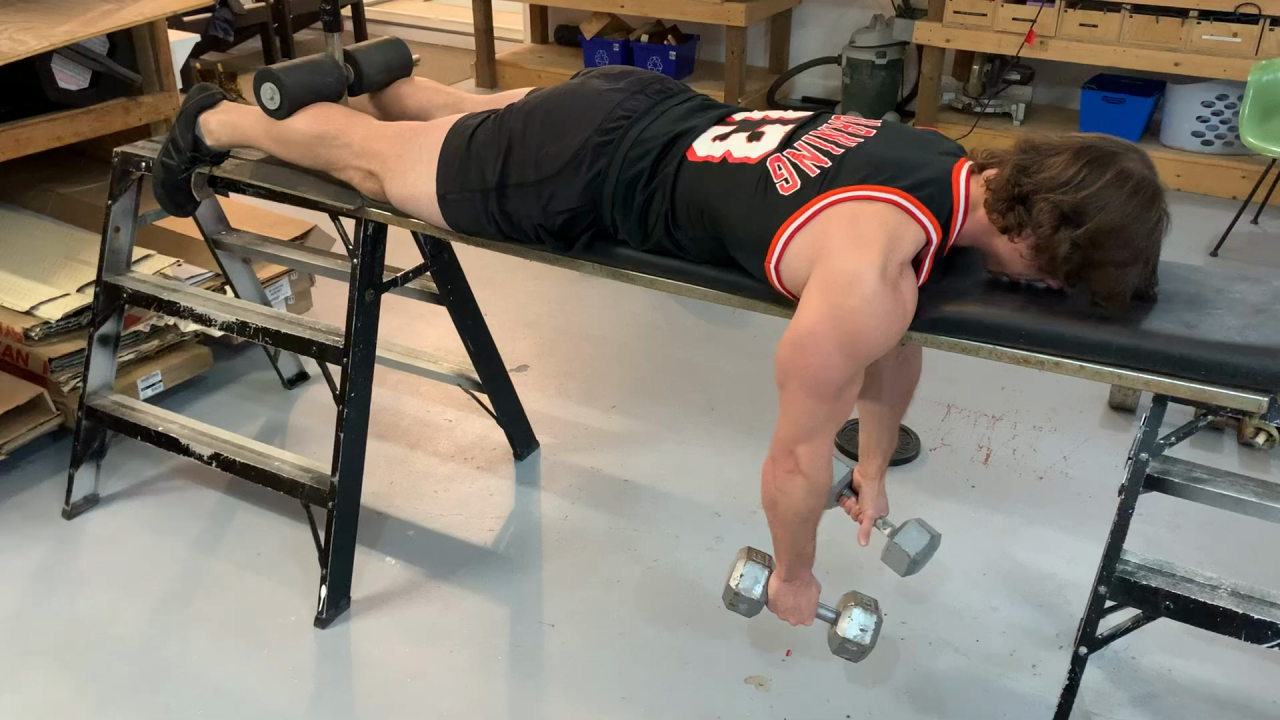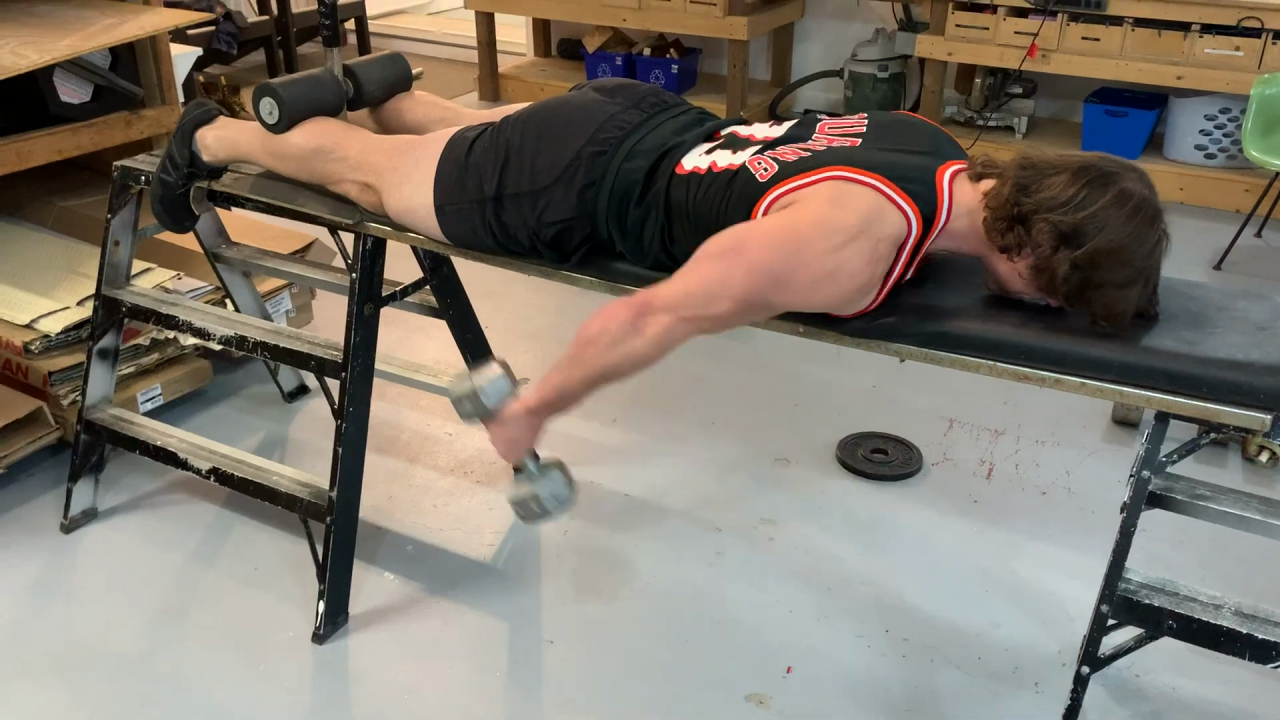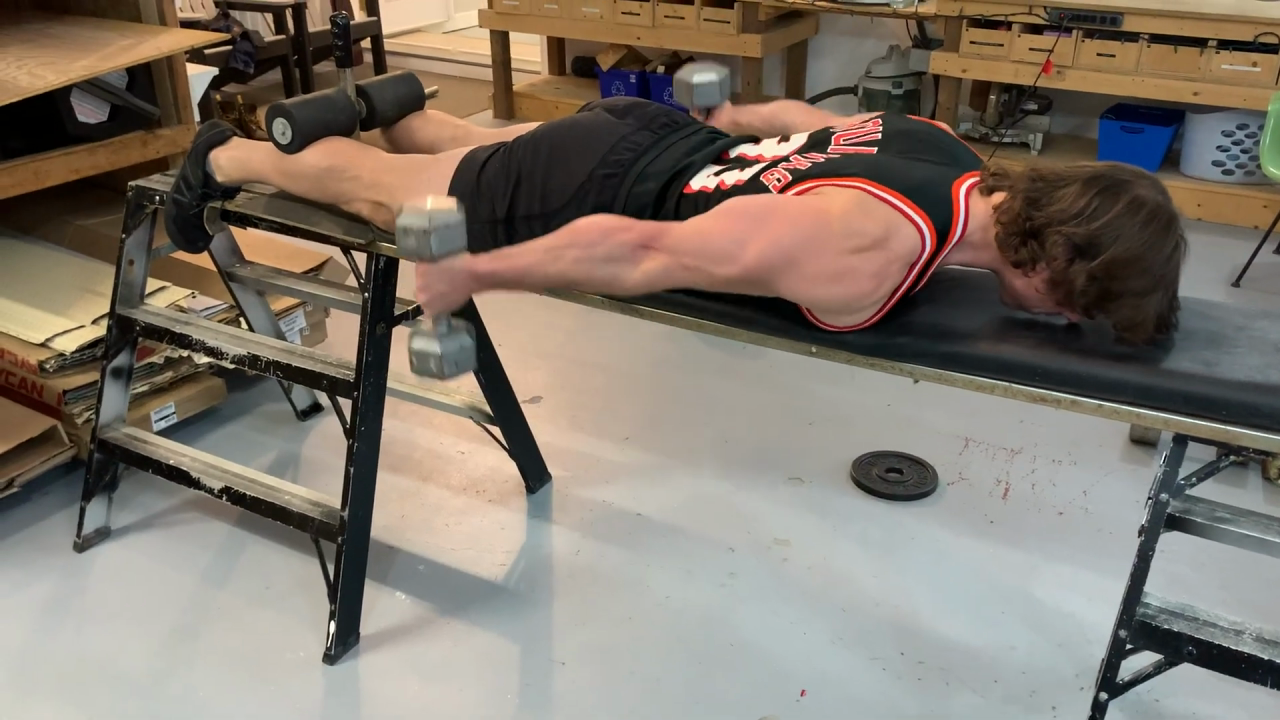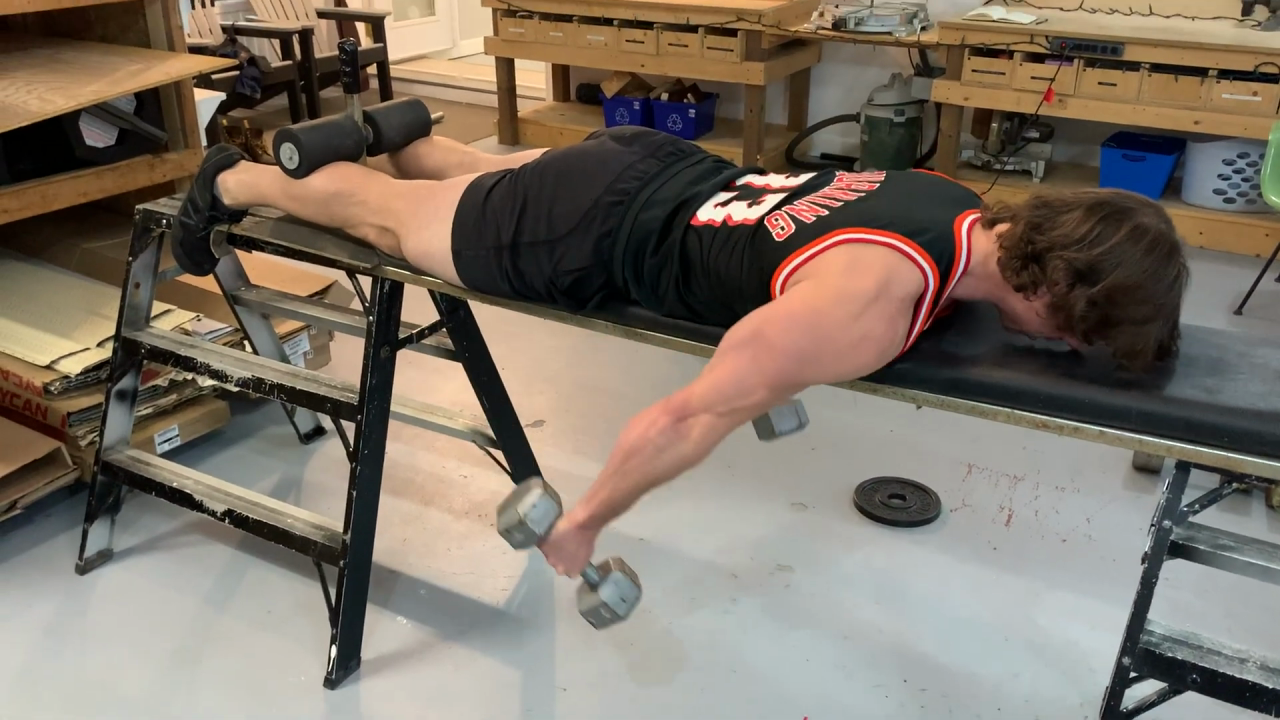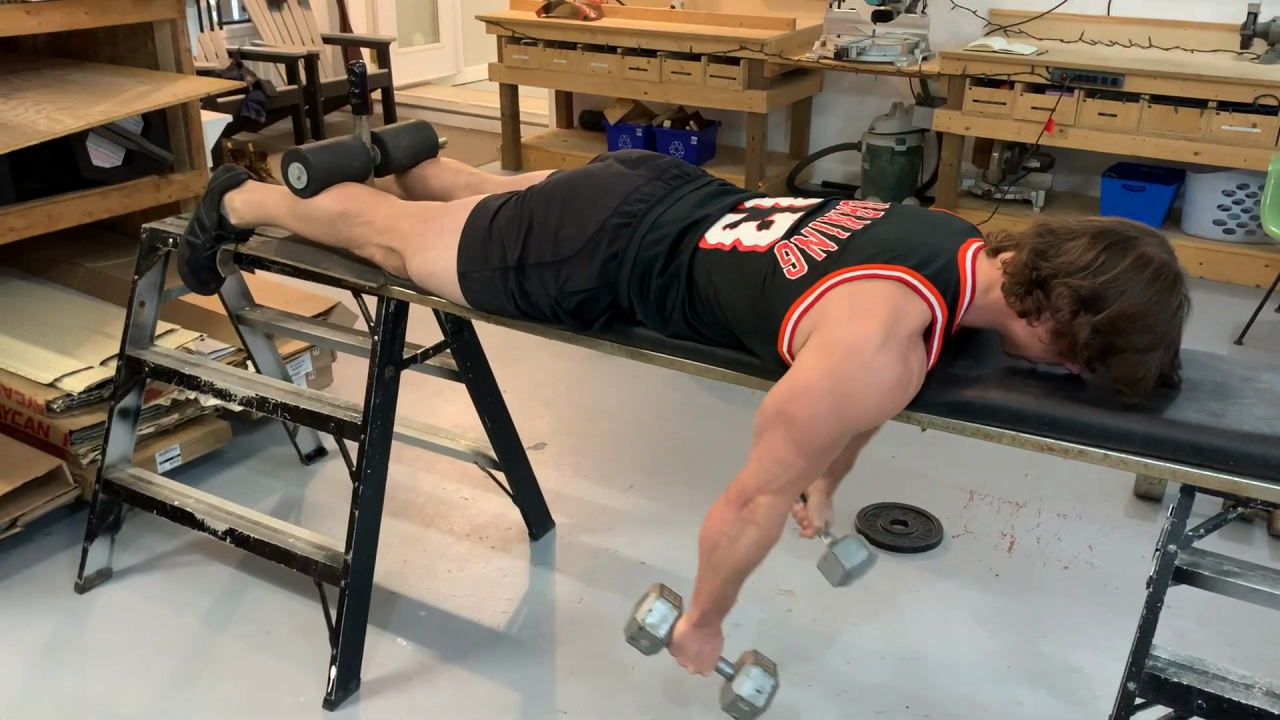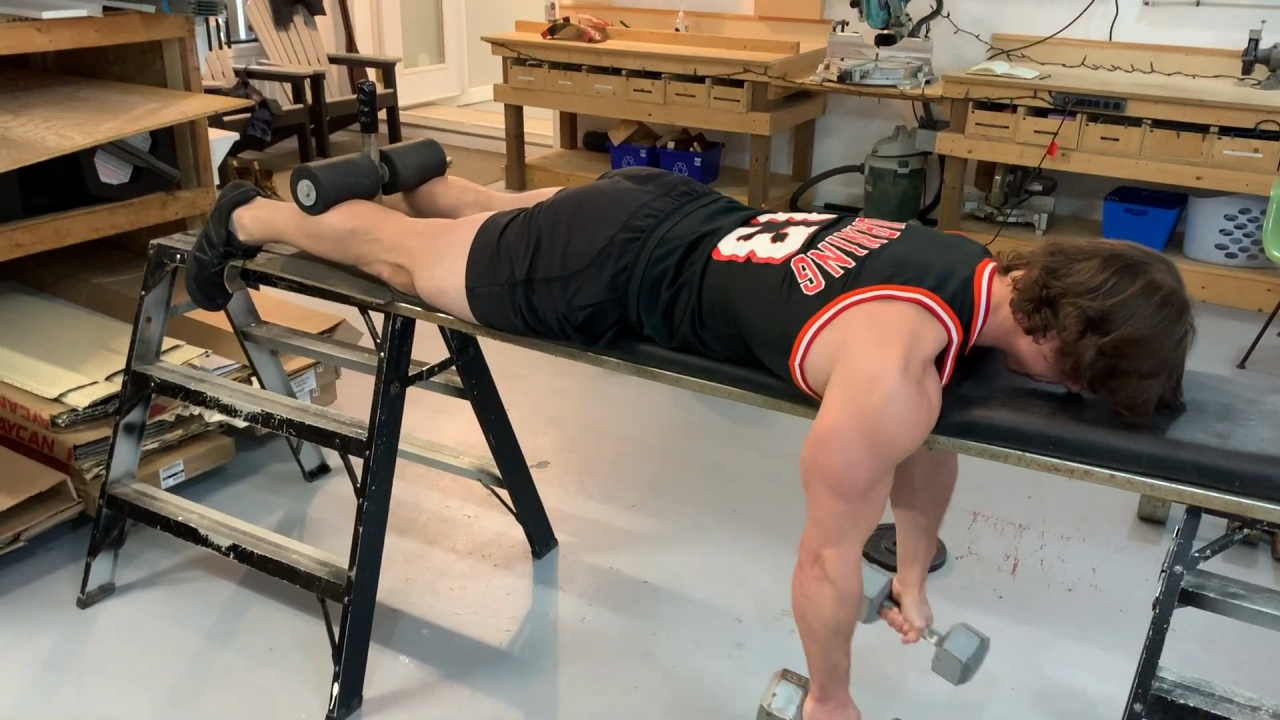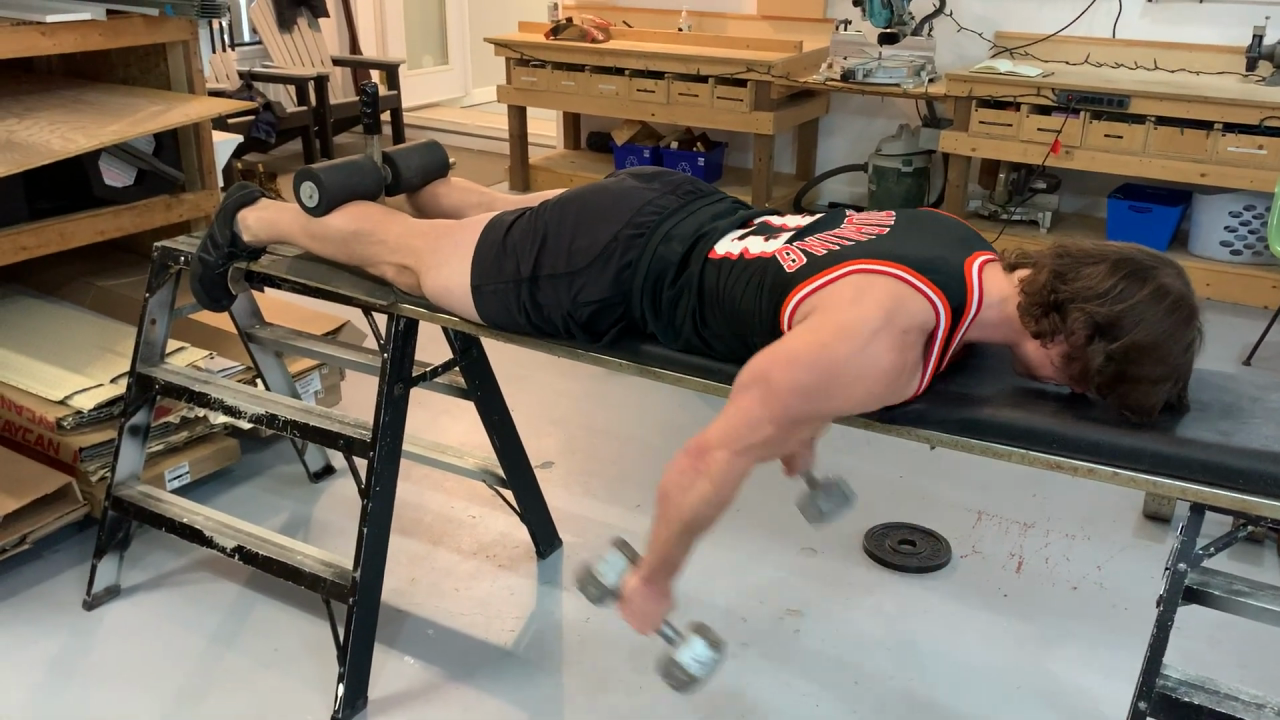
dt=0.7s
person 1, frame 1
left shoulder: (948, 164)
right shoulder: (868, 271)
left elbow: (892, 340)
right elbow: (797, 450)
left wrist: (877, 466)
right wrist: (793, 577)
left hip: (639, 106)
right hip: (579, 175)
left knee: (459, 108)
right knee: (373, 159)
right ankle: (216, 122)
person 1, frame 2
left shoulder: (937, 152)
right shoulder: (858, 246)
right elbow: (652, 318)
right wrist: (529, 411)
left hip: (634, 128)
right hip: (581, 186)
left knee: (466, 120)
right knee: (375, 176)
right ankle: (215, 140)
person 1, frame 3
left shoulder: (947, 153)
right shoulder: (866, 258)
right elbow: (635, 249)
right wrist: (465, 273)
left hip: (640, 138)
right hip: (587, 196)
left knee: (468, 145)
right knee: (385, 192)
left ankle: (381, 110)
right ankle: (227, 160)
person 1, frame 4
left shoulder: (957, 206)
right shoulder: (871, 307)
right elbow: (692, 415)
left wrist: (778, 357)
right wrist: (583, 523)
left hip: (647, 167)
right hip: (592, 232)
left knee: (473, 169)
right knee: (387, 214)
right ankle: (234, 181)
person 1, frame 5
left shoulder: (962, 244)
right shoulder: (878, 347)
right elbow: (752, 499)
left wrist: (828, 483)
right wrist: (701, 622)
left hip: (654, 193)
right hip: (596, 257)
left knee: (480, 189)
right knee: (392, 238)
right ankle: (239, 201)
person 1, frame 6
left shoulder: (972, 267)
right shoulder: (891, 370)
left elbow: (926, 441)
right elbow: (826, 554)
left wrist: (915, 575)
left hip: (663, 210)
right hip: (604, 273)
left knee: (494, 207)
right knee: (400, 254)
right ankle: (248, 218)
person 1, frame 7
left shoulder: (971, 251)
right shoulder: (881, 339)
right elbow: (715, 455)
left wrist: (802, 433)
right wrist: (653, 577)
left hip: (668, 213)
right hip: (611, 272)
left knee: (493, 209)
right knee: (406, 256)
right ankle: (253, 218)
